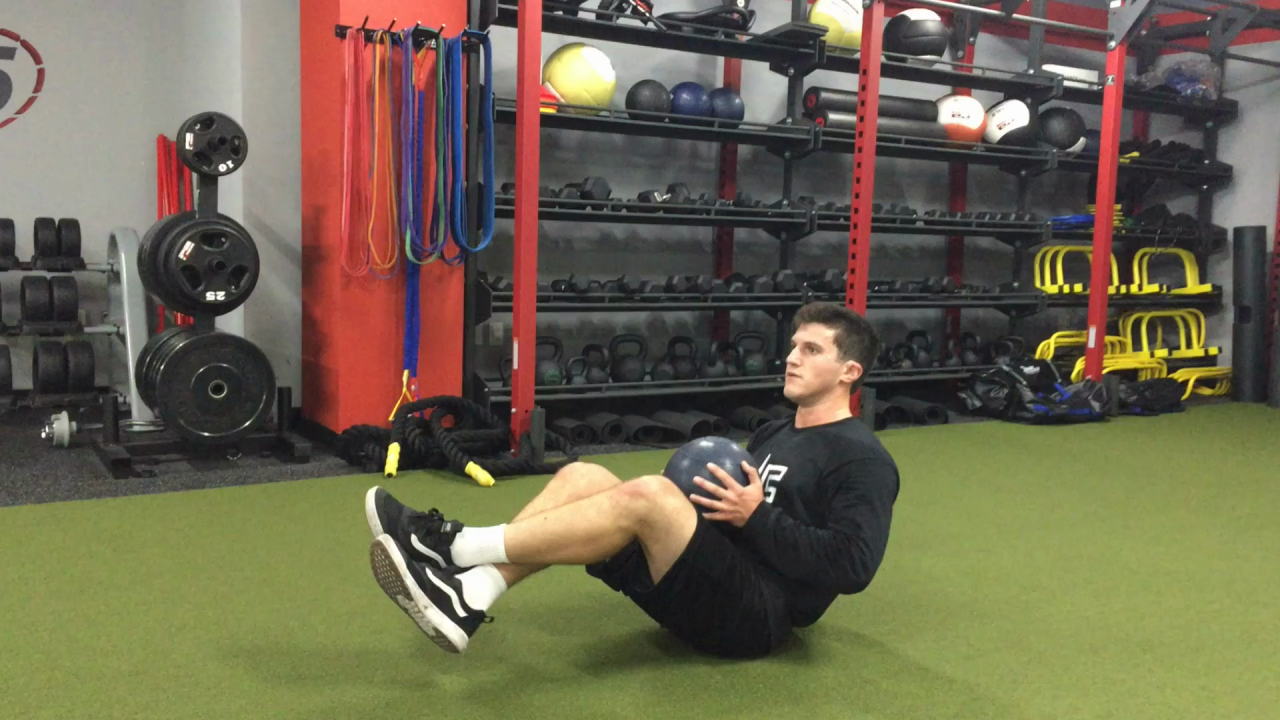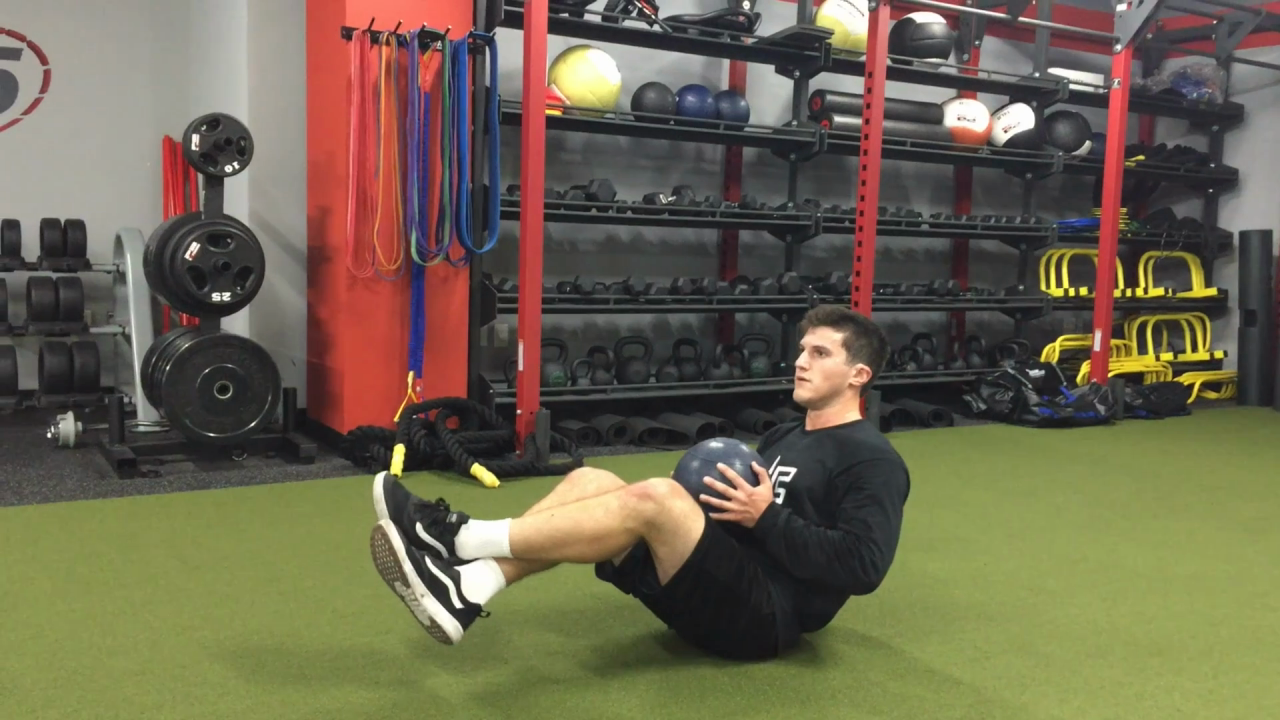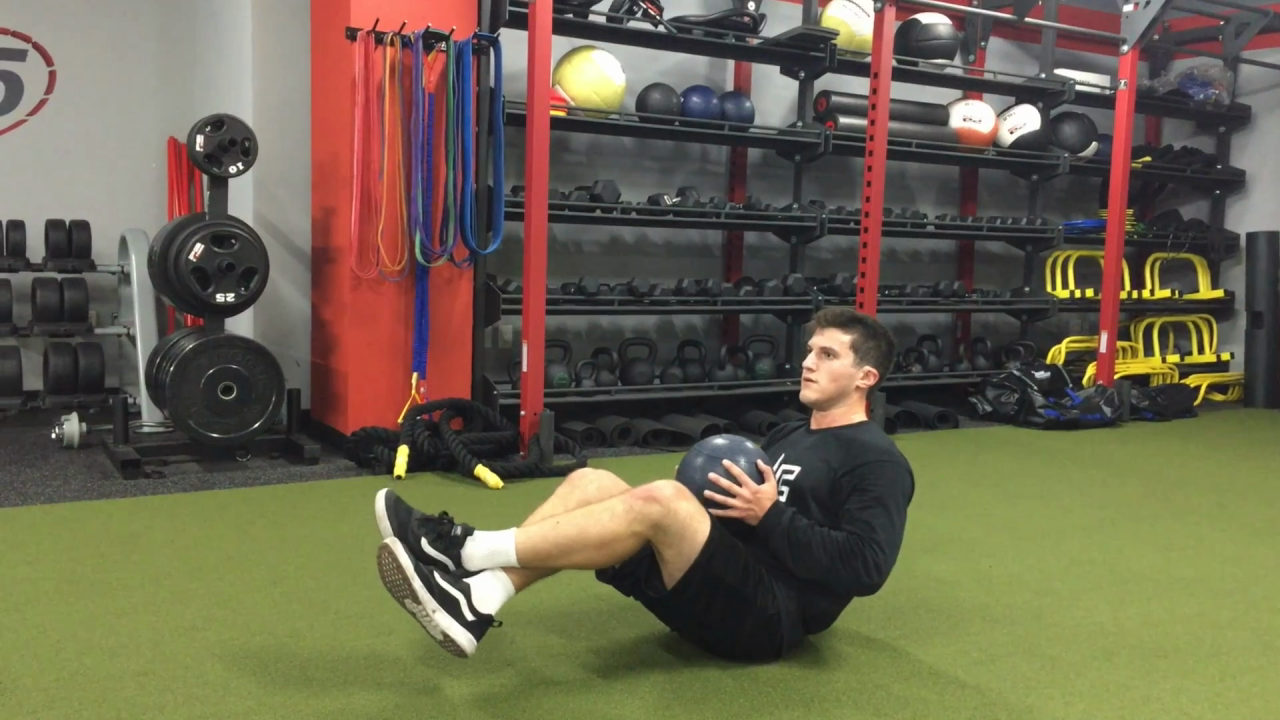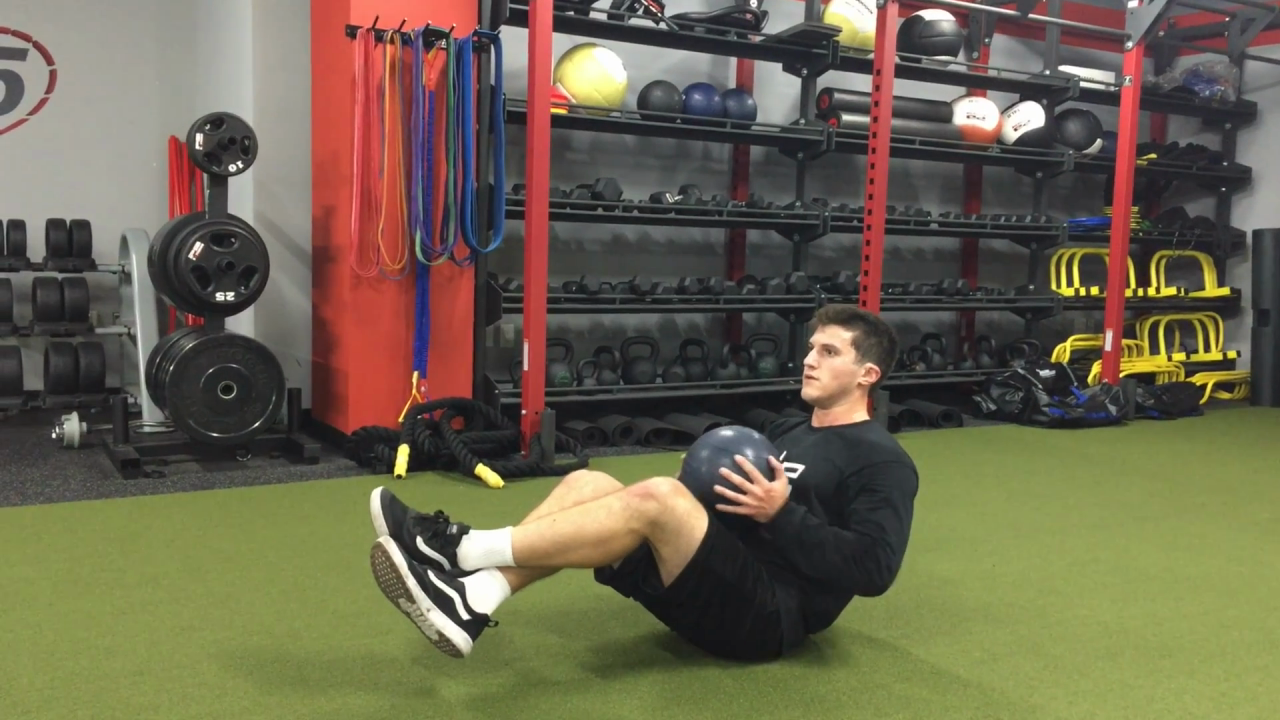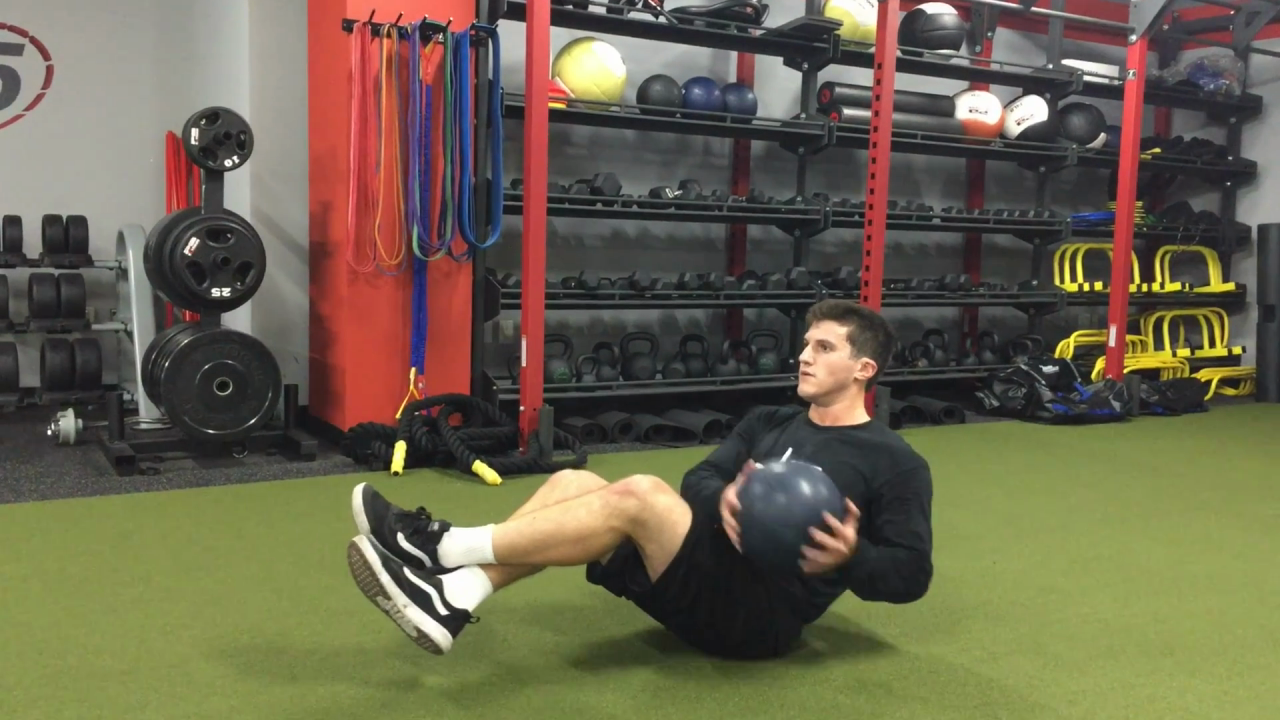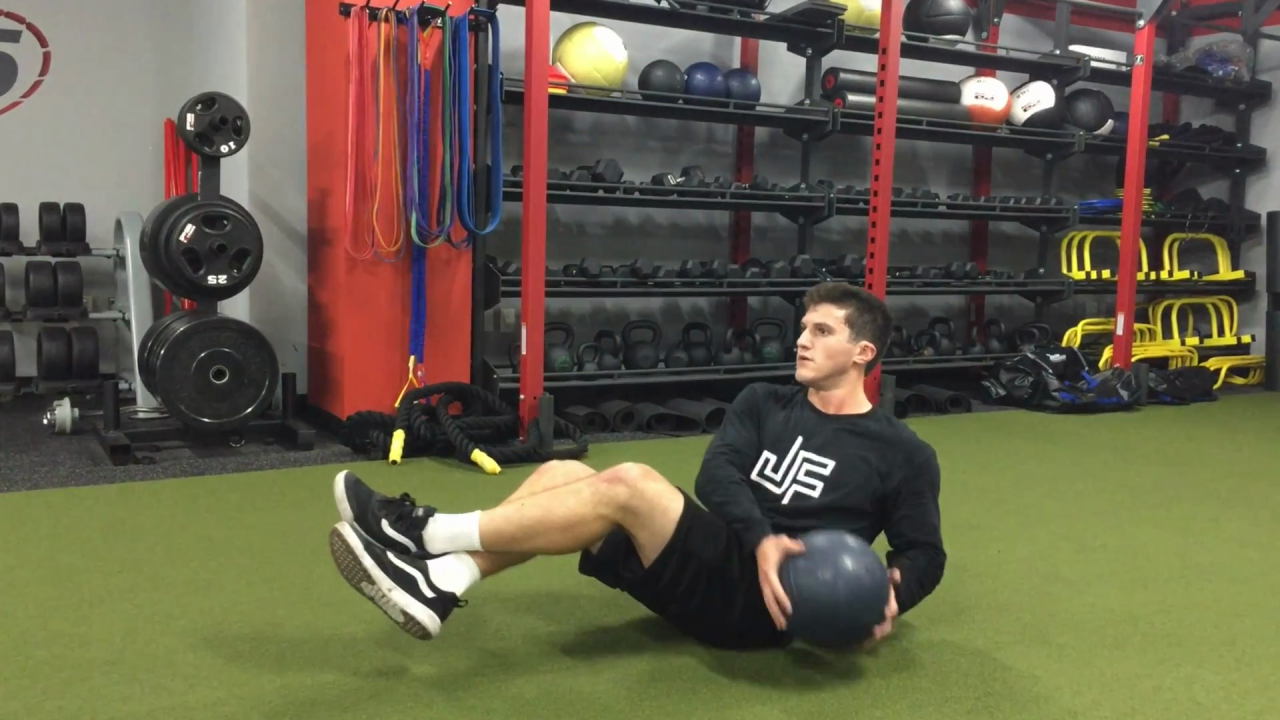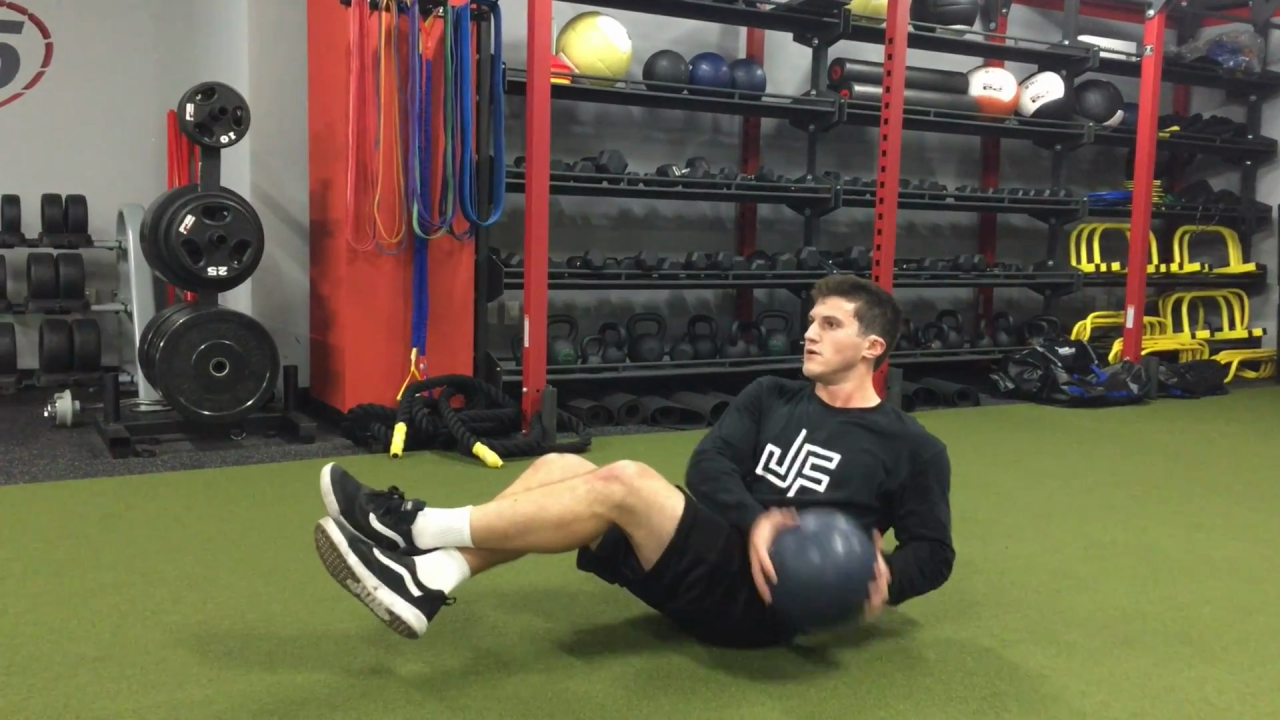
dt=0.3s
person 1, frame 1
left shoulder: (862, 460)
right shoulder: (775, 434)
left elbow: (851, 565)
left wrist: (757, 517)
right wrist: (703, 502)
left hip: (754, 612)
right hip: (709, 583)
left knee: (648, 494)
right knee: (581, 477)
left ankle: (462, 547)
right ankle: (466, 597)
person 1, frame 2
left shoulder: (872, 461)
right shoulder: (784, 437)
left elbow: (862, 566)
left wrist: (767, 518)
right wrist: (711, 503)
left hip: (762, 614)
right hip: (714, 586)
left knee: (656, 496)
right knee: (590, 481)
left ankle: (465, 538)
right ankle: (465, 590)
person 1, frame 3
left shoulder: (876, 462)
right shoulder: (787, 436)
left elbow: (864, 567)
left wrist: (771, 516)
right wrist: (712, 502)
left hip: (767, 615)
right hip: (716, 588)
left knee: (662, 500)
right knee: (590, 482)
left ankle: (471, 549)
right ankle: (474, 600)
person 1, frame 4
left shoulder: (881, 461)
right shoulder: (787, 432)
left elbow: (872, 569)
left wrist: (783, 515)
right wrist: (712, 494)
left hip: (768, 614)
right hip: (716, 586)
left knee: (658, 495)
right knee: (585, 484)
left ankle: (467, 549)
right ankle: (471, 600)
person 1, frame 5
left shoulder: (894, 465)
right shoulder: (770, 423)
left elbow: (912, 570)
right elbow: (699, 479)
left wrist: (851, 560)
right wrist: (725, 499)
left hip: (760, 610)
right hip: (710, 574)
left knee: (642, 494)
right knee: (575, 482)
left ankle: (448, 547)
right ankle: (451, 600)
person 1, frame 6
left shoulder: (902, 455)
right shoulder: (764, 403)
left elbow: (925, 555)
right elbow: (717, 473)
left wrist: (890, 597)
right wrist: (762, 539)
left hip: (752, 598)
right hip: (705, 564)
left knee: (630, 482)
right knee: (563, 472)
left ankle: (434, 533)
right ankle: (438, 585)
person 1, frame 7
left shoulder: (911, 449)
right shoulder: (773, 396)
left elbow: (933, 556)
right elbow: (707, 464)
left wrist: (885, 577)
right wrist: (754, 519)
left hip: (759, 597)
right hip: (716, 556)
left knee: (626, 481)
right knee: (561, 467)
left ankle: (425, 528)
right ankle: (424, 581)
